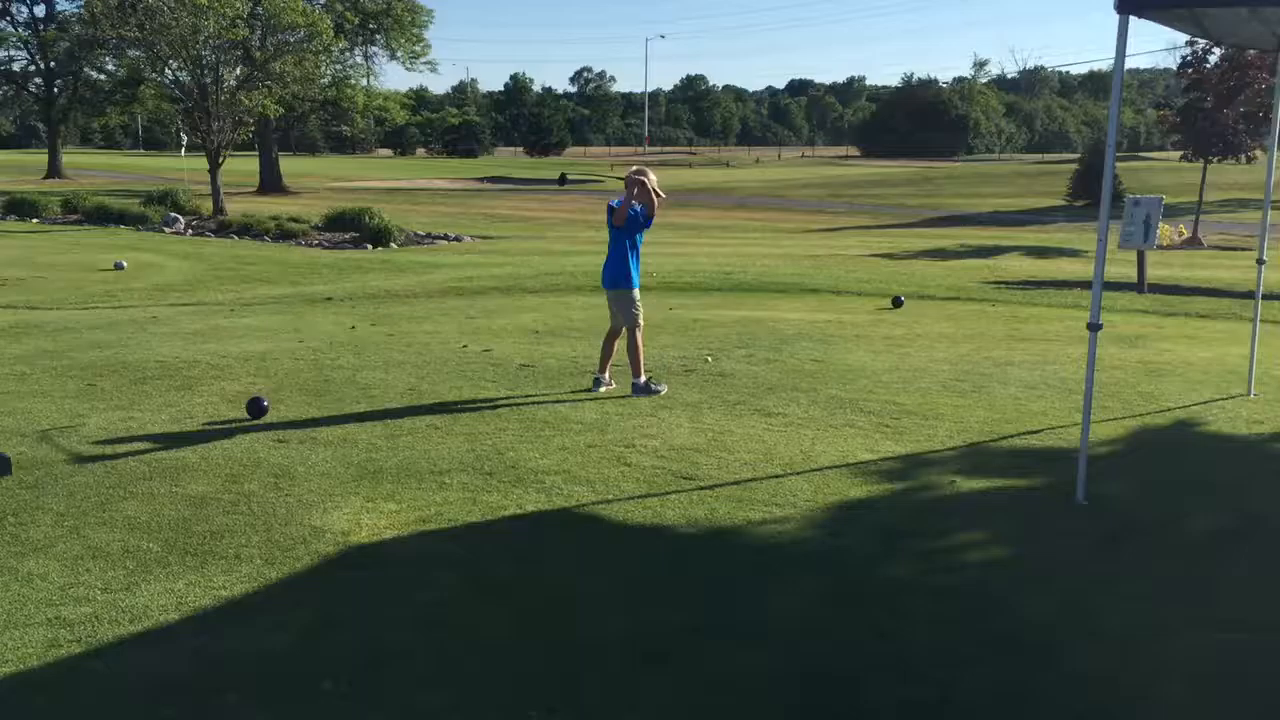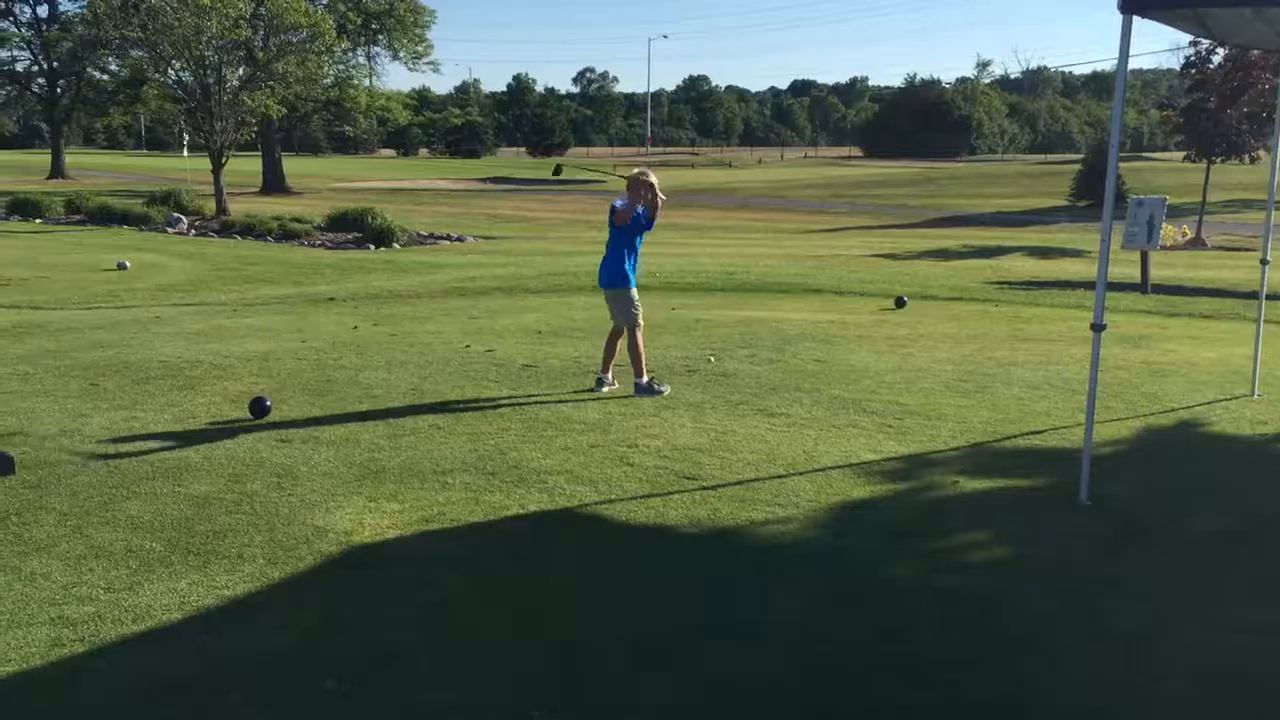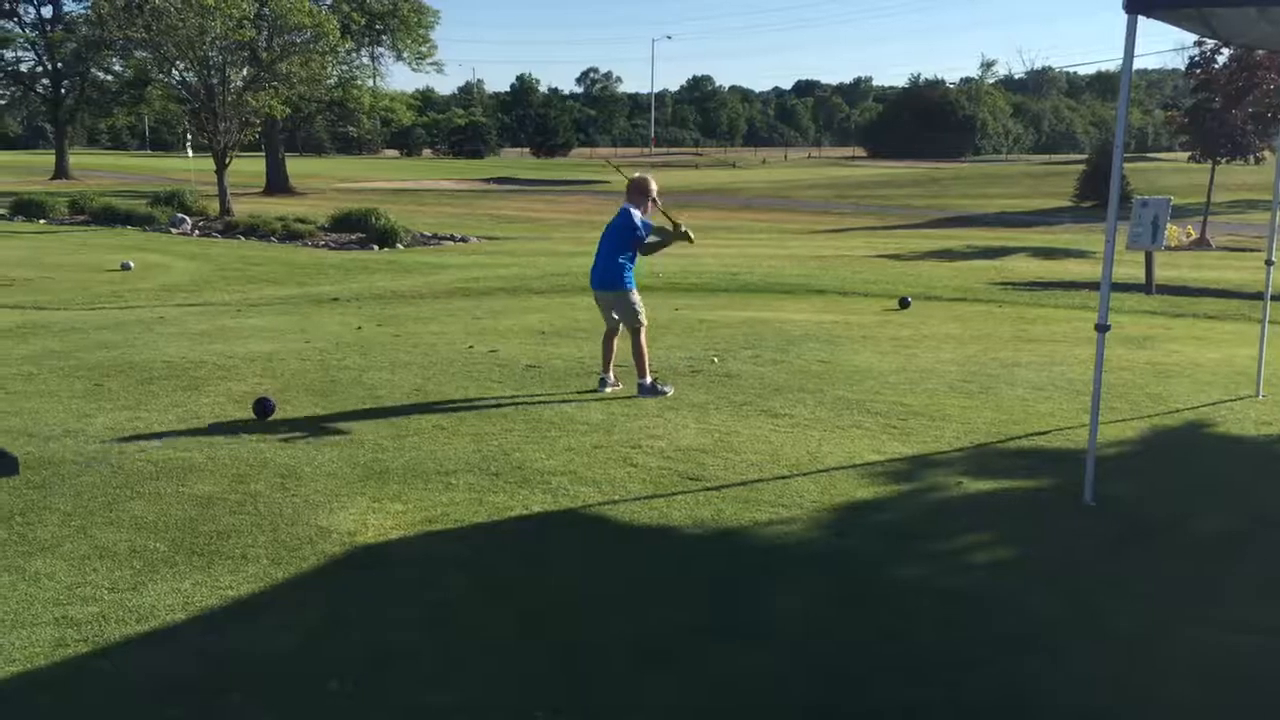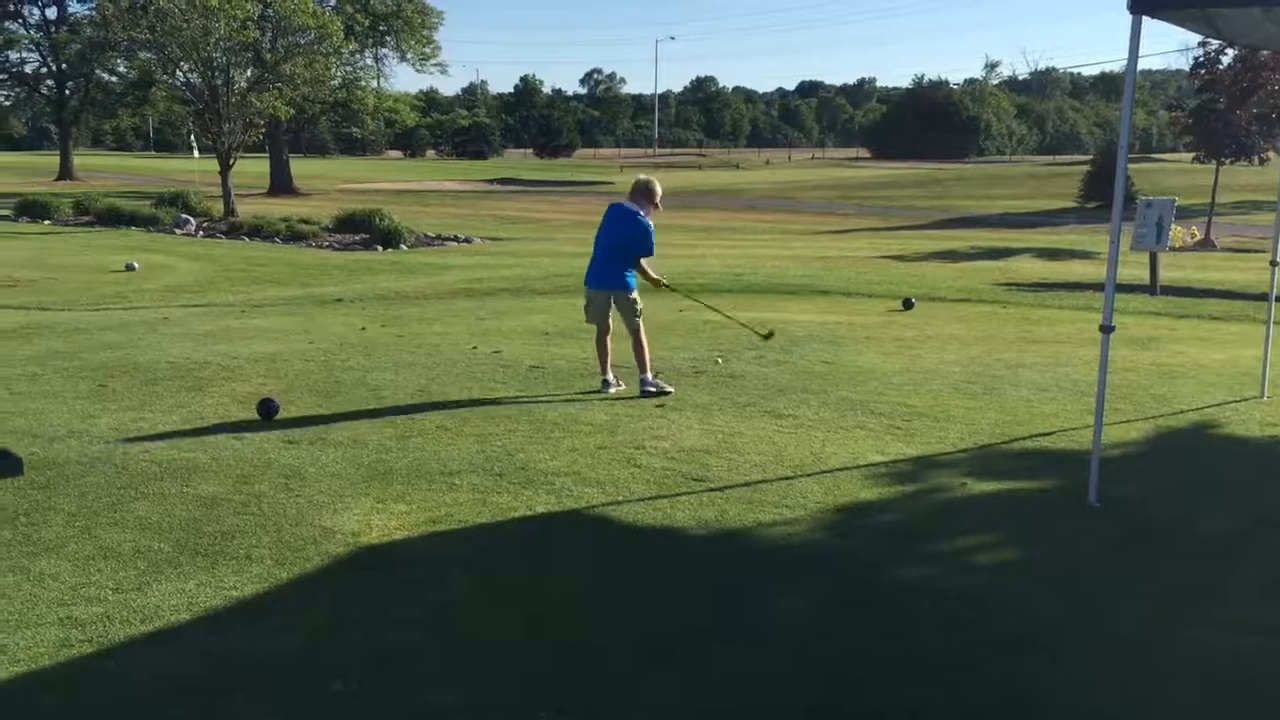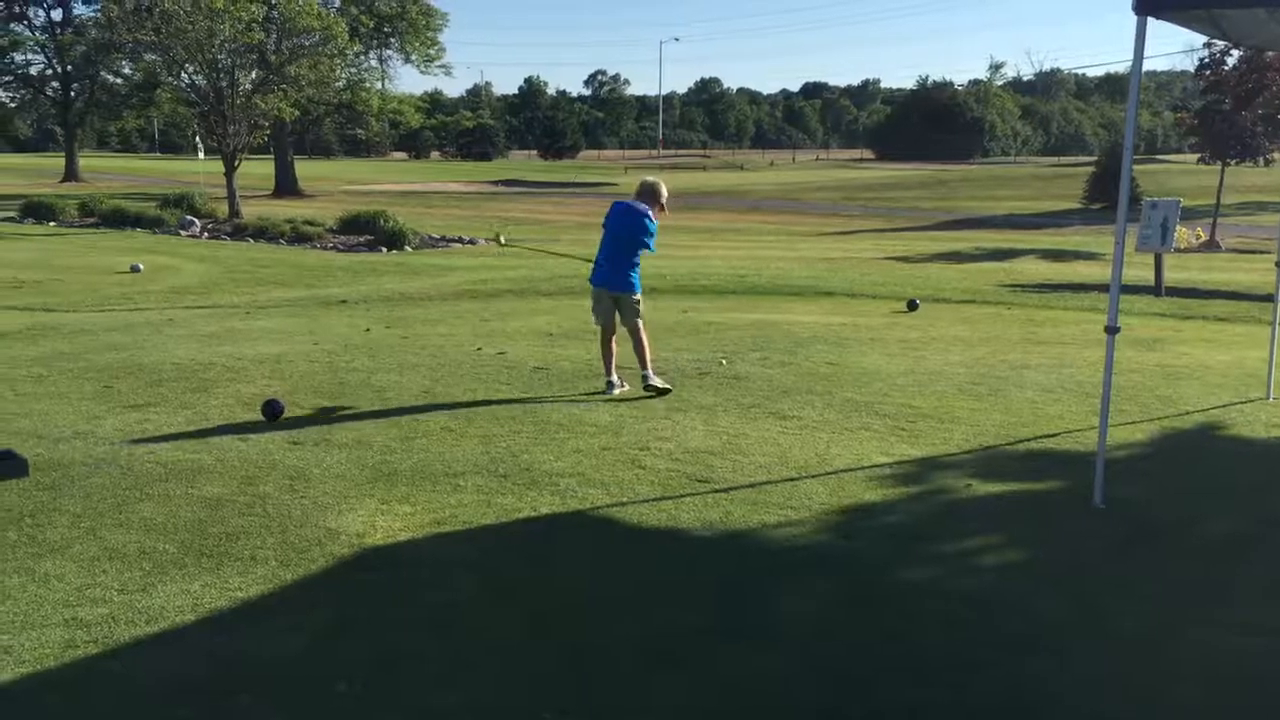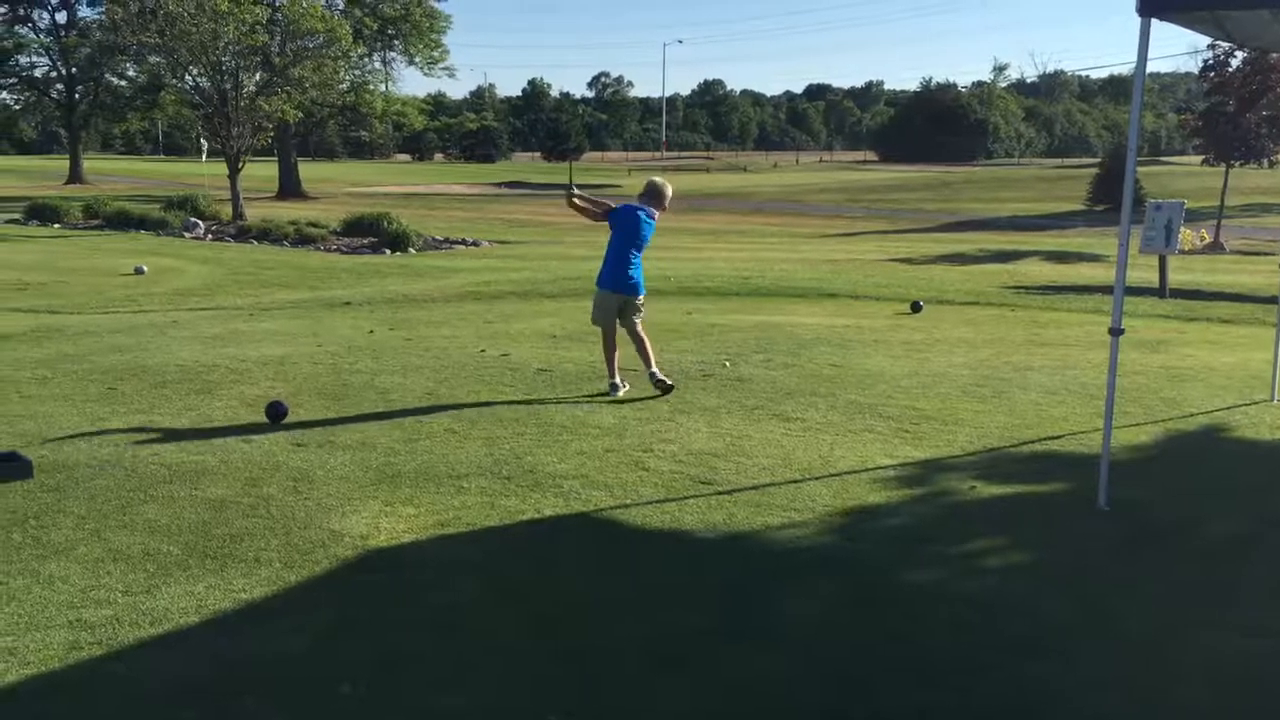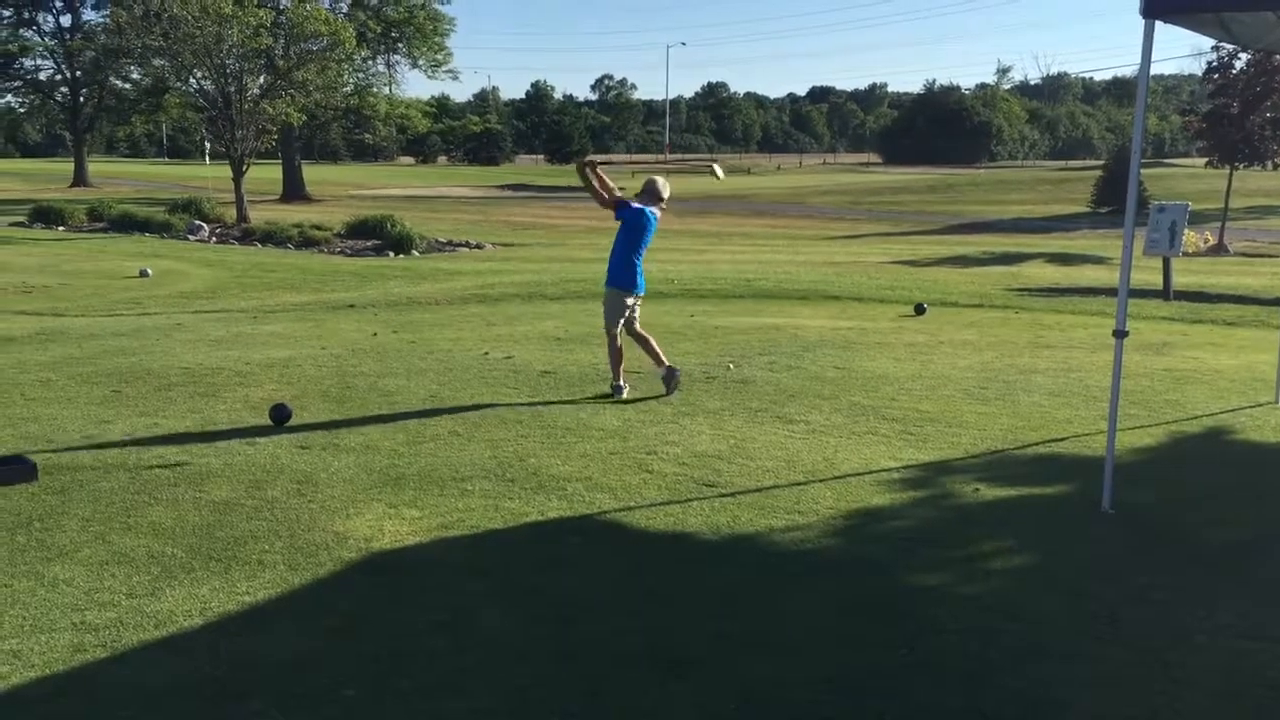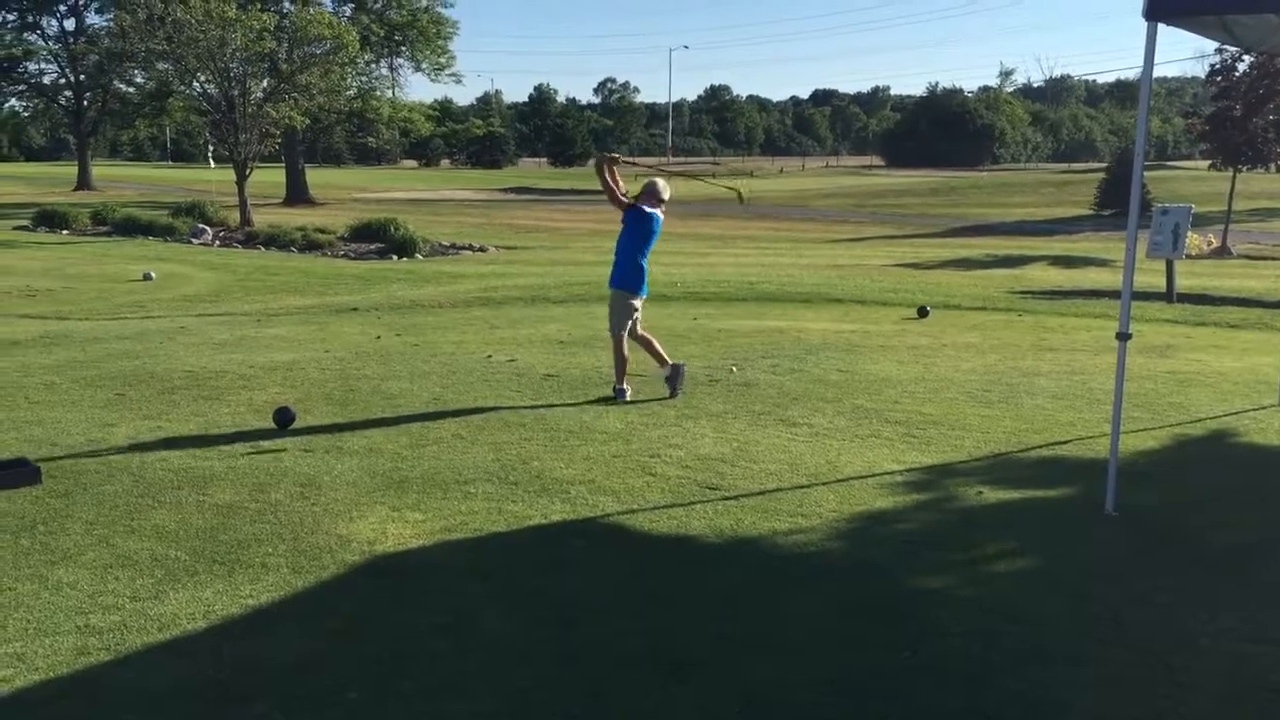
dt=0.1s
person 1, frame 1
left shoulder: (641, 211)
right shoulder: (616, 207)
left elbow: (654, 207)
right elbow: (618, 220)
left wrist: (648, 189)
right wrist: (630, 196)
left hip: (618, 277)
right hip: (622, 278)
left knee: (617, 327)
right knee: (634, 327)
left ankle: (601, 377)
right ankle: (639, 381)
person 1, frame 2
left shoulder: (643, 214)
right shoulder: (620, 208)
left elbow: (655, 210)
right elbow: (621, 219)
left wrist: (652, 192)
right wrist: (637, 198)
left hip: (615, 277)
right hip: (619, 278)
left knee: (619, 327)
right knee: (634, 327)
left ankle: (604, 377)
right ankle: (641, 382)
person 1, frame 3
left shoulder: (631, 215)
right shoulder: (630, 218)
left elbow: (650, 230)
right elbow: (644, 249)
left wrist: (675, 233)
right wrist: (673, 237)
left hip: (600, 280)
right hip: (619, 281)
left knee: (613, 327)
right knee: (637, 329)
left ankle: (606, 377)
right ankle: (645, 383)
person 1, frame 4
left shoulder: (614, 210)
right shoulder: (644, 226)
right elbow: (636, 261)
right wrist: (652, 279)
left hip: (595, 280)
right hip: (620, 282)
left knee: (603, 328)
right knee: (636, 328)
left ankle: (607, 379)
right ankle: (646, 380)
person 1, frame 5
left shoulder: (617, 207)
right shoulder: (651, 227)
left hip: (603, 279)
right hip: (628, 283)
left knee: (608, 329)
right knee: (636, 329)
left ankle: (612, 380)
right ankle: (647, 375)
person 1, frame 6
left shoulder: (627, 211)
right shoulder: (649, 223)
left elbow: (599, 214)
left wrist: (574, 200)
right wrist: (580, 197)
left hip: (608, 282)
right hip: (633, 285)
left knee: (608, 331)
right knee: (635, 330)
left ankle: (614, 382)
right ankle: (654, 372)
person 1, frame 7
left shoulder: (639, 214)
right shoulder: (648, 216)
left elbow: (607, 201)
right elbow: (615, 196)
left wrist: (585, 173)
right wrist: (594, 171)
left hip: (620, 282)
right hip: (632, 283)
left knee: (613, 332)
right knee: (632, 329)
left ankle: (618, 385)
right ankle: (665, 368)
person 1, frame 8
left shoulder: (646, 216)
right shoulder: (651, 218)
left elbow: (619, 200)
right elbow: (624, 197)
left wrist: (605, 168)
right wrist: (611, 168)
left hip: (626, 284)
right hip: (636, 284)
left knee: (619, 335)
right knee: (634, 332)
left ankle: (621, 388)
right ankle: (670, 368)
